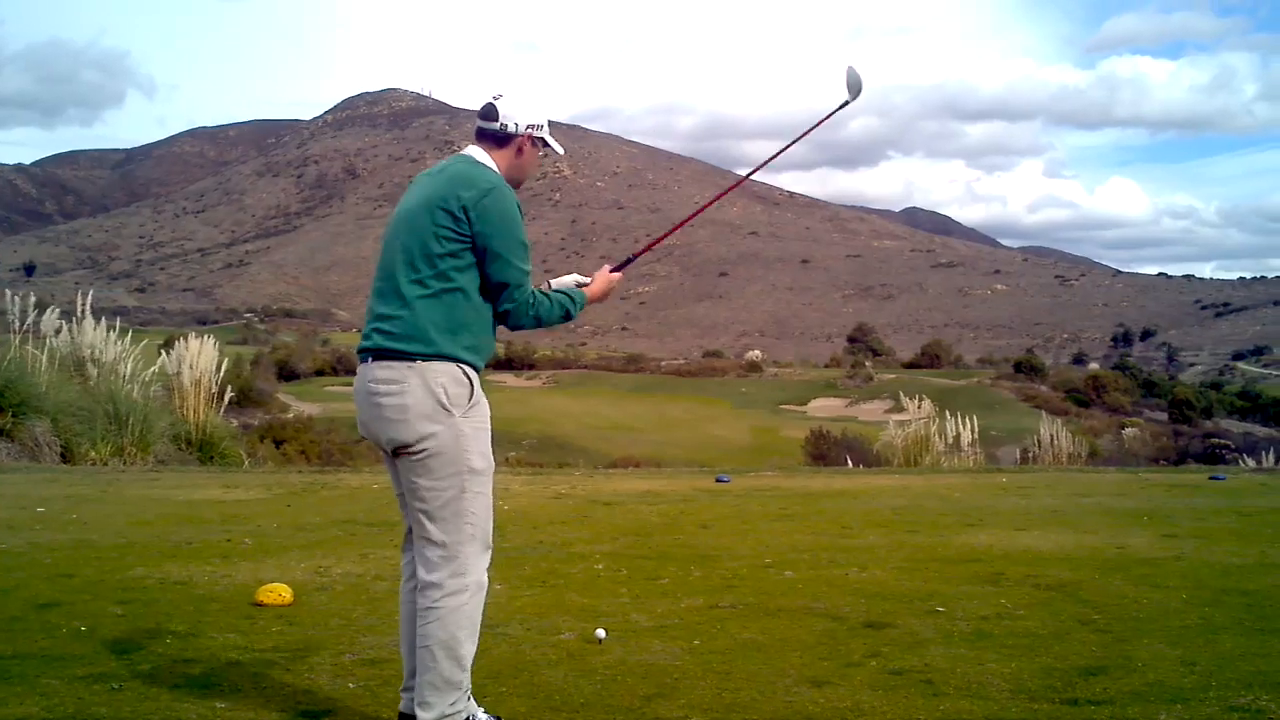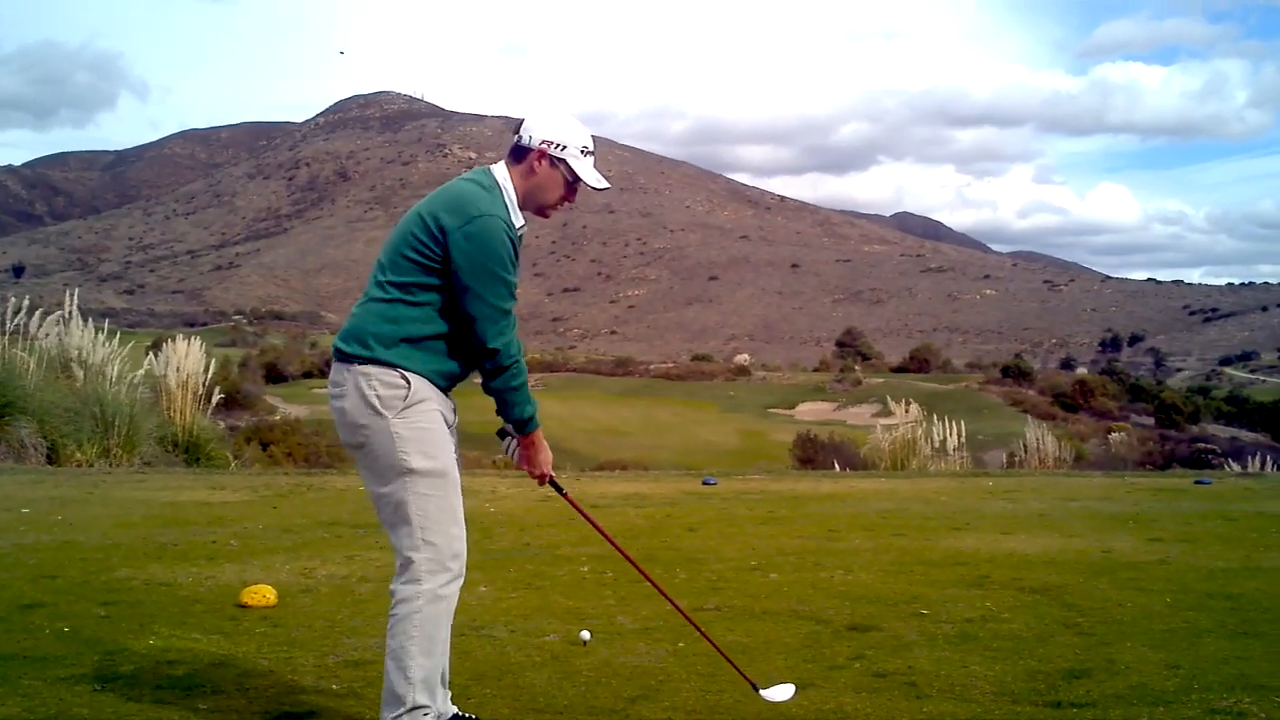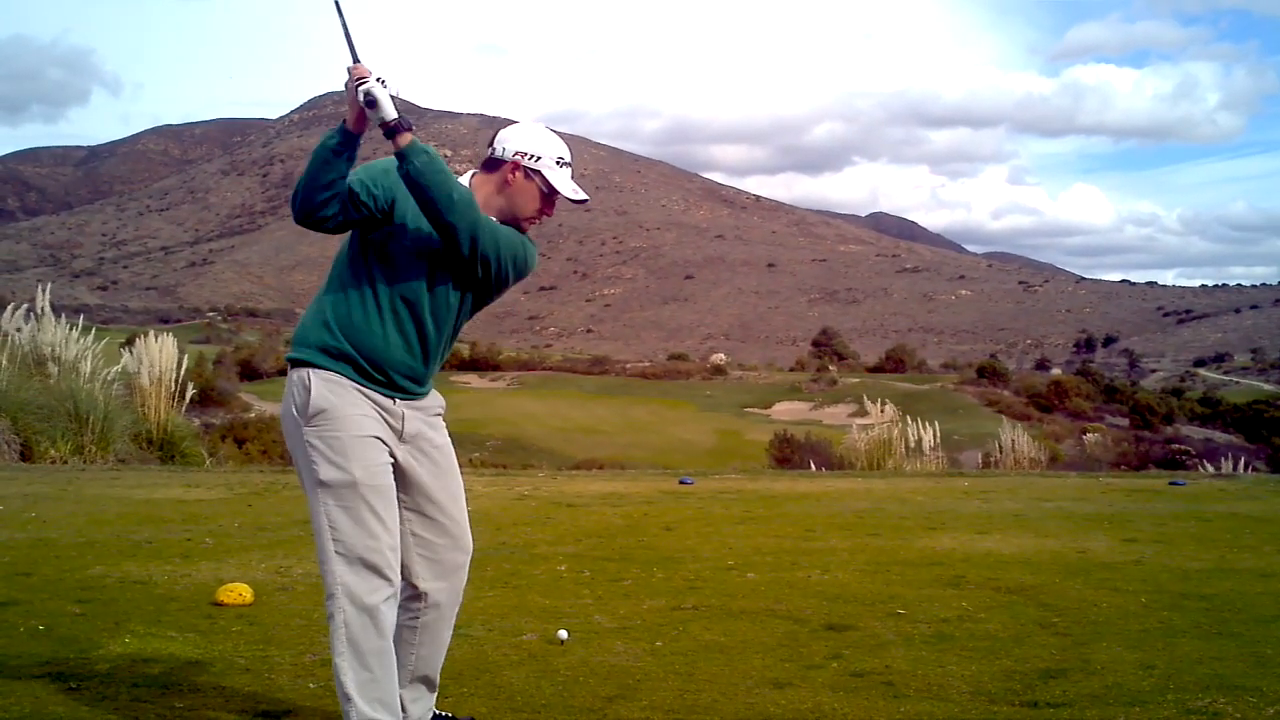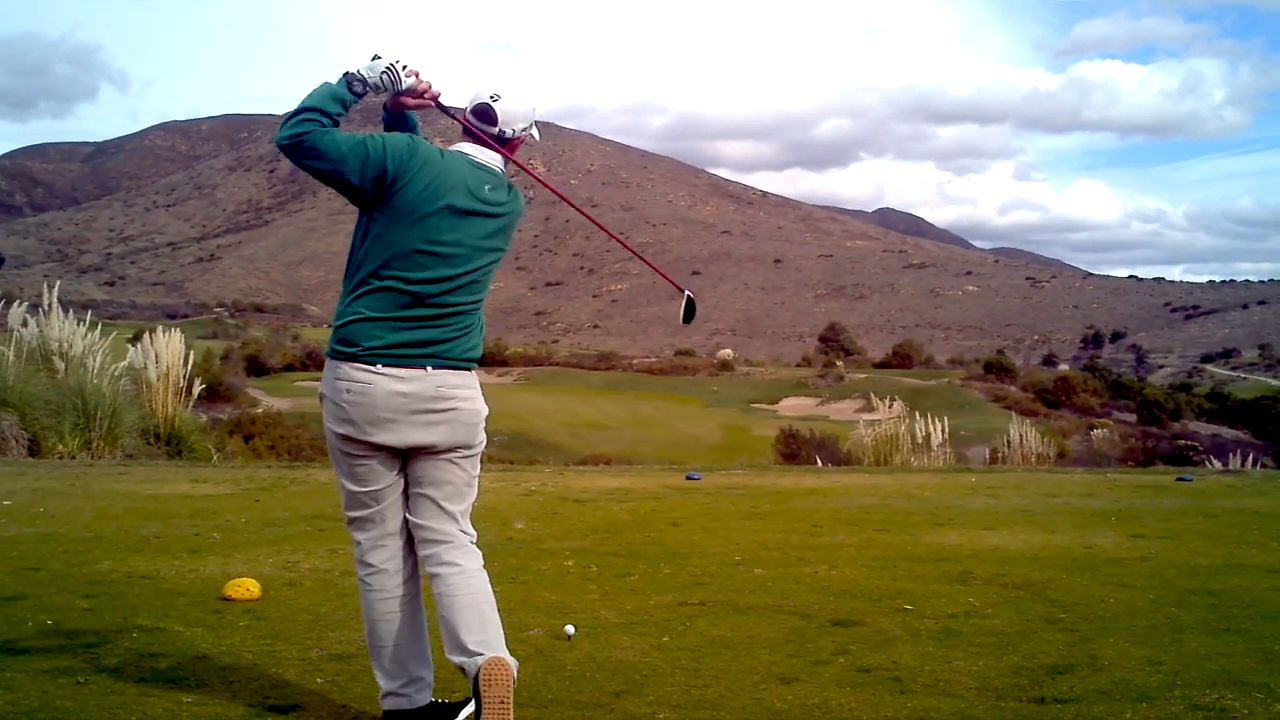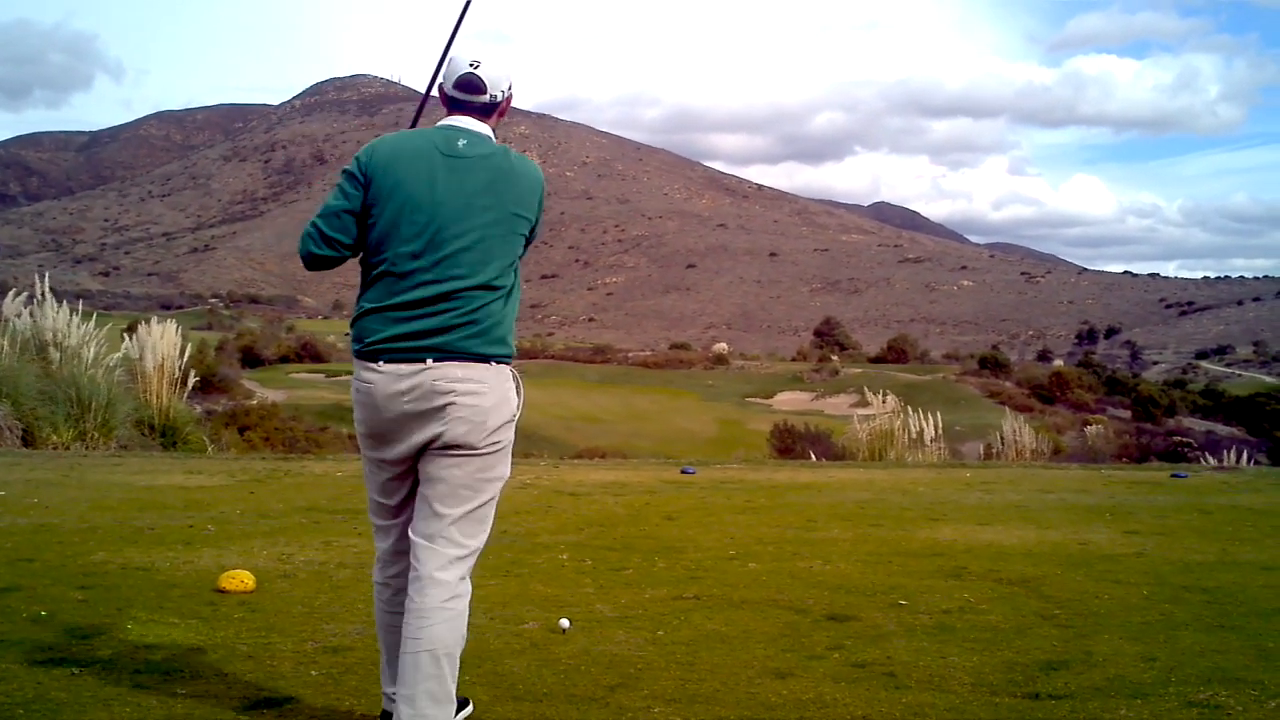
dt=1s
person 1, frame 1
left shoulder: (436, 183)
right shoulder: (489, 193)
right elbow: (513, 309)
left wrist: (552, 290)
right wrist: (587, 297)
left hip: (387, 382)
right hip: (432, 385)
left knee: (429, 551)
right knee: (460, 558)
person 1, frame 2
left shoulder: (482, 200)
right shoulder: (481, 217)
left elbow: (484, 330)
right elbow: (494, 338)
left wrist: (515, 416)
right wrist: (530, 430)
left hip: (411, 389)
right hip: (388, 388)
left knee: (436, 555)
right knee: (434, 558)
person 1, frame 3
left shoulder: (514, 253)
right shoulder: (394, 182)
left elbow: (462, 226)
right elbow: (311, 208)
left wrist: (400, 135)
right wrist: (351, 127)
left hip: (414, 406)
right hip: (334, 390)
left knee: (444, 558)
right knee: (366, 573)
person 1, frame 4
left shoulder: (408, 163)
right shoulder: (509, 203)
left elbow: (297, 136)
left wrist: (366, 81)
right wrist: (398, 111)
left hip: (360, 385)
right hip: (449, 392)
left knee: (380, 549)
right knee: (449, 541)
right ankle: (488, 662)
person 1, frame 5
left shoulder: (380, 156)
right shoulder: (526, 178)
left elbow: (316, 253)
left hip: (382, 378)
right hip: (473, 385)
left knee: (396, 552)
right knee: (444, 561)
